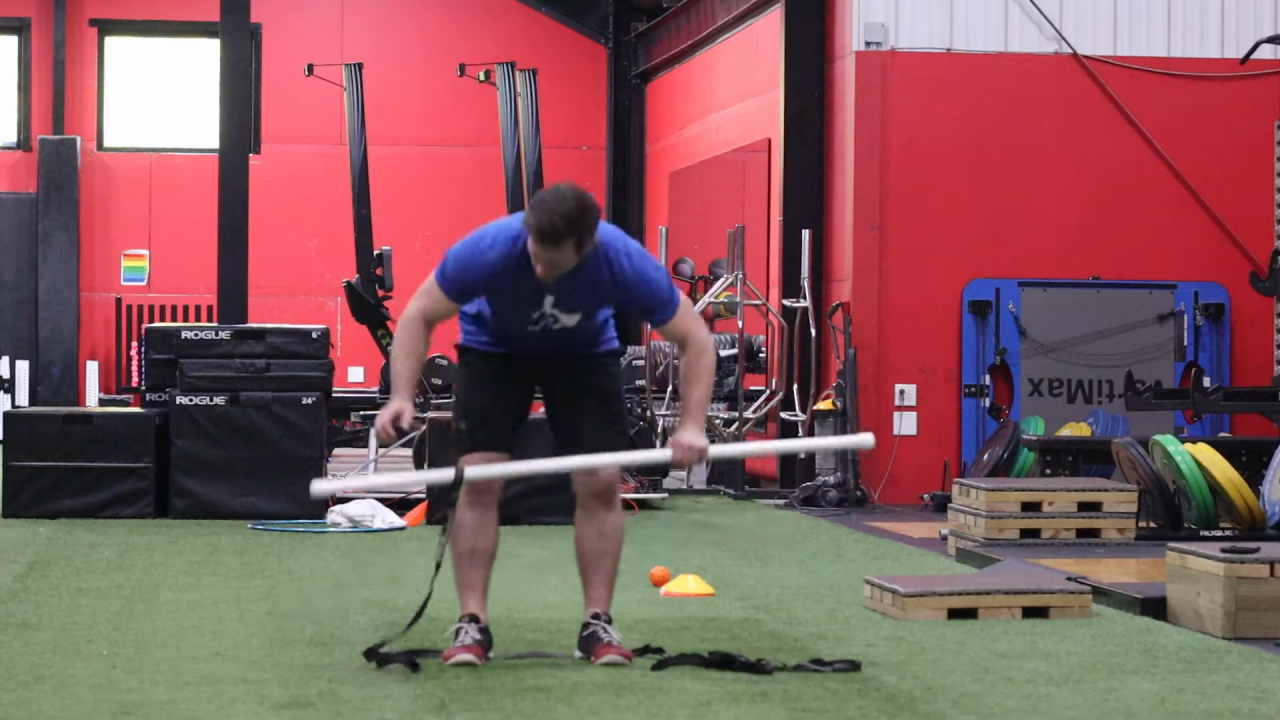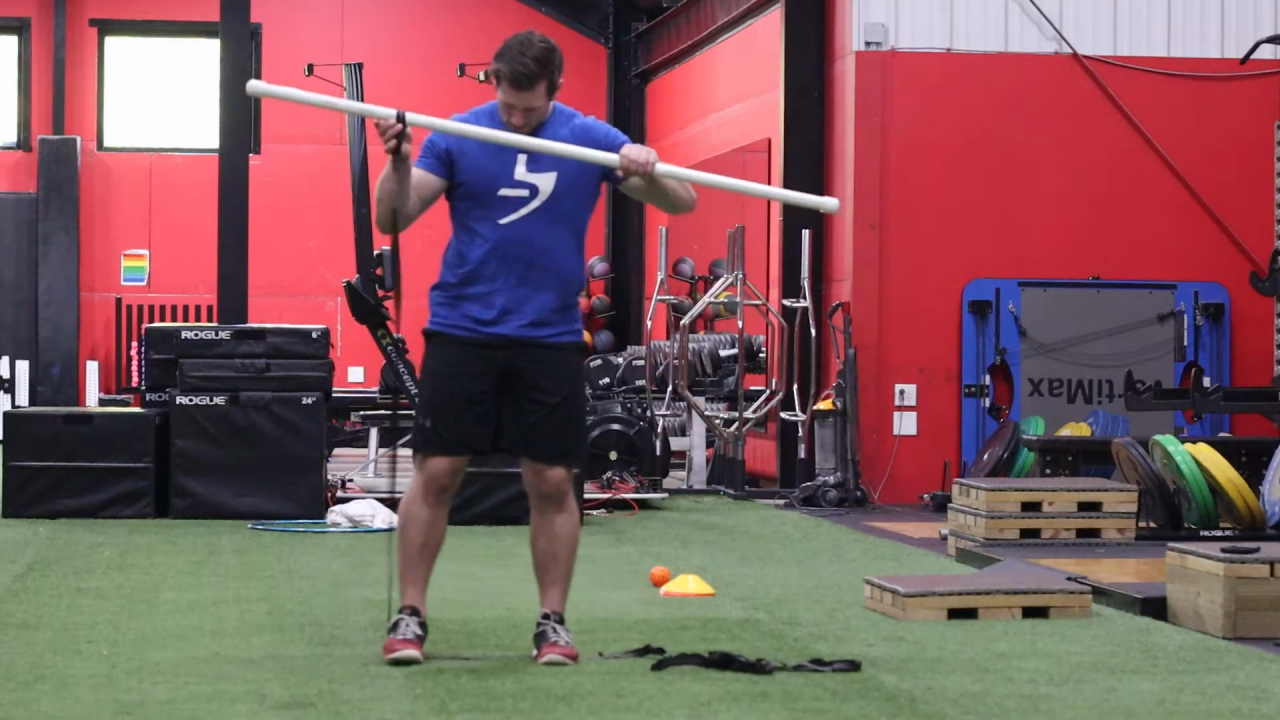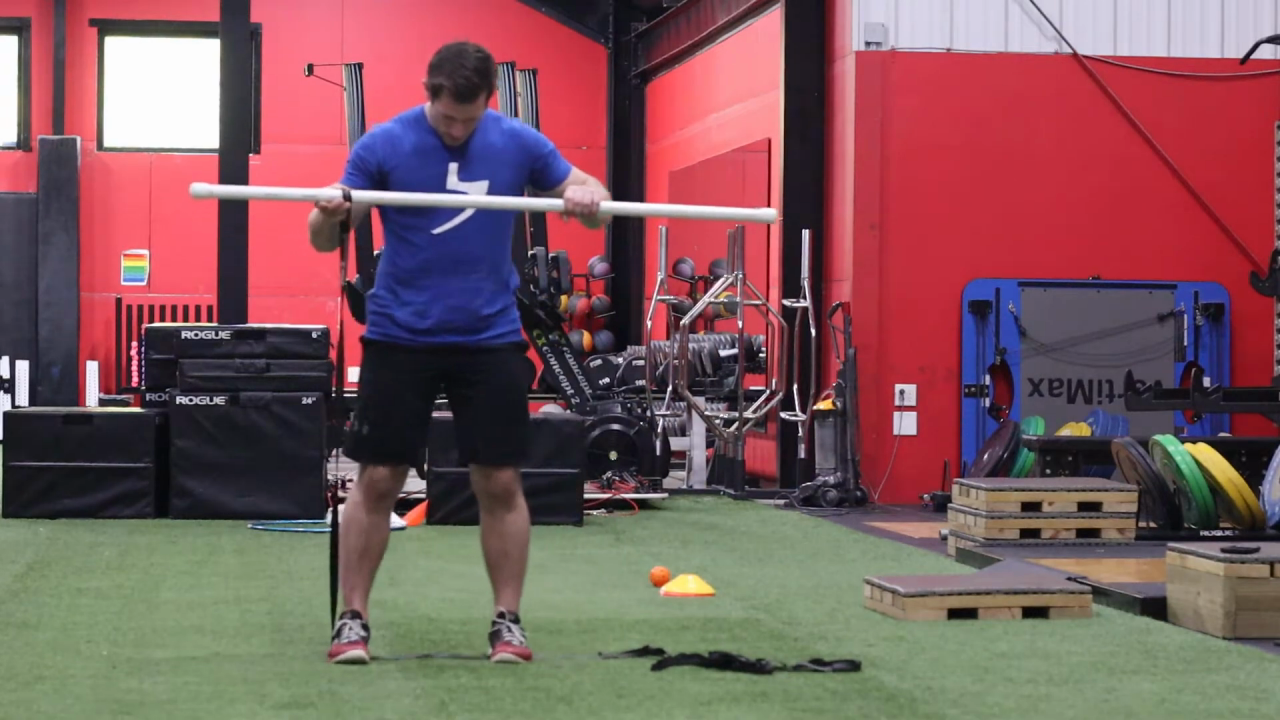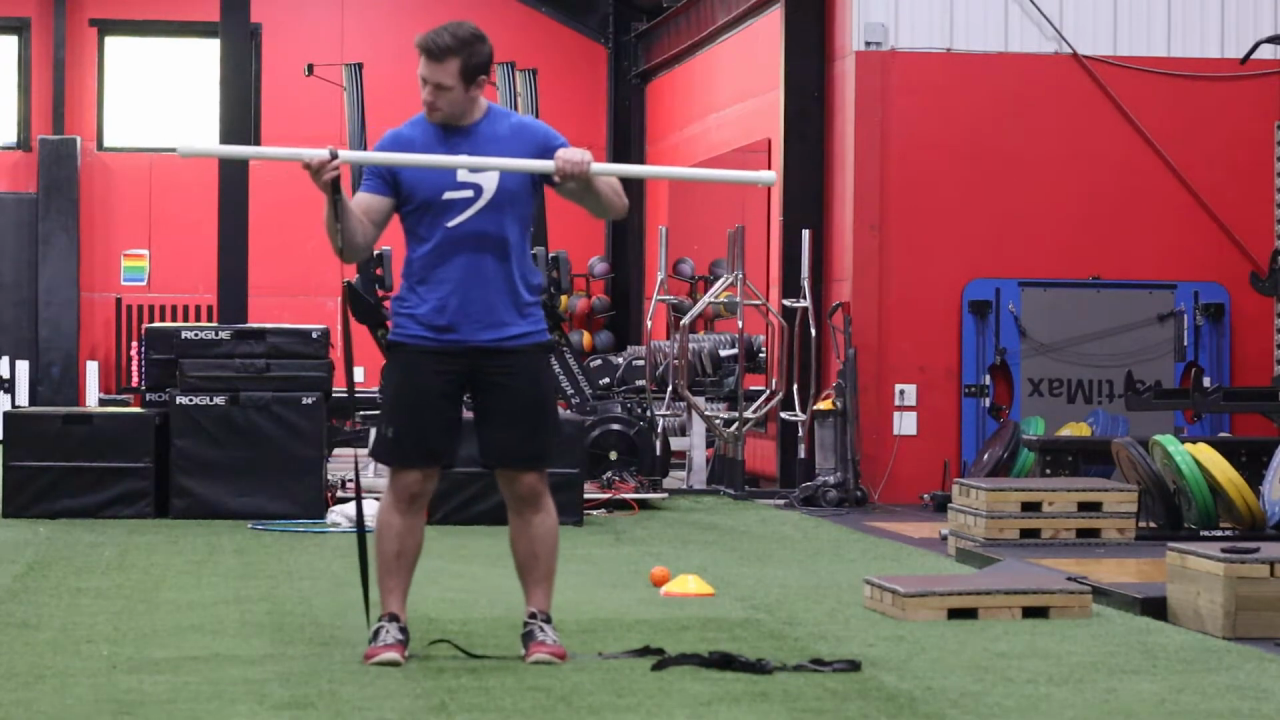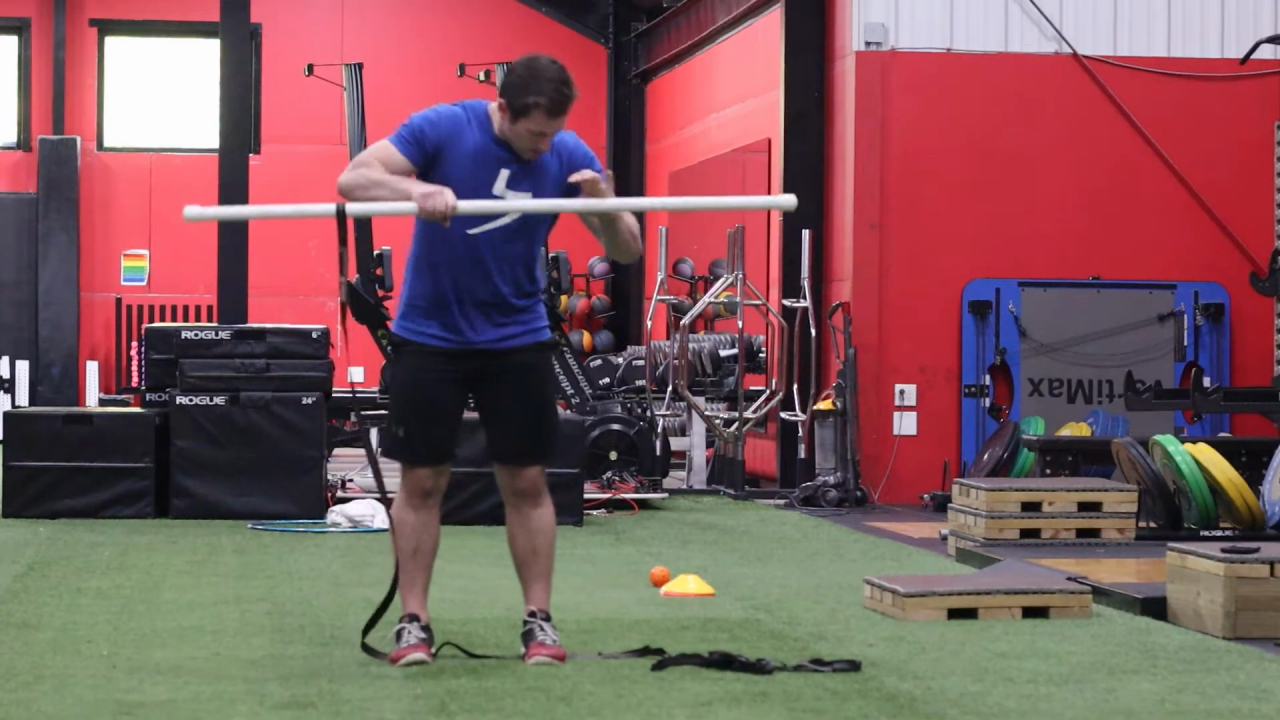
dt=1s
person 1, frame 1
left shoulder: (626, 263)
right shoulder: (487, 250)
left elbow: (695, 339)
right elbow: (418, 318)
left wrist: (691, 422)
right wrist: (401, 397)
left hip: (584, 351)
right hip: (495, 347)
left knee: (601, 481)
right knee: (481, 476)
left ankle: (597, 623)
right ankle: (471, 622)
person 1, frame 2
left shoulder: (592, 138)
right shoulder: (457, 135)
left elbow: (683, 199)
right elbow: (390, 219)
left wrist: (650, 169)
right wrist: (394, 162)
left hip: (550, 338)
right hip: (462, 330)
left knee: (553, 482)
right knee: (437, 473)
left ankle: (552, 621)
right ankle: (410, 615)
person 1, frame 3
left shoulder: (521, 143)
right shoulder: (382, 145)
left elbow: (595, 203)
right elbow: (324, 240)
left wrist: (589, 200)
right wrist: (329, 214)
left hip: (490, 339)
right hip: (399, 337)
left knee: (500, 482)
right knee: (377, 479)
left ankle: (507, 620)
right ankle: (352, 619)
person 1, frame 4
left shoulder: (531, 137)
right shoulder: (397, 146)
left elbow: (614, 207)
right elbow: (354, 248)
left wrist: (587, 175)
right wrist: (333, 195)
left hip: (515, 338)
right hip: (423, 340)
left knee: (527, 483)
right knee: (408, 483)
left ankle: (538, 620)
right ankle: (391, 621)
person 1, frame 5
left shoulder: (572, 153)
right shoulder: (443, 126)
left elbow: (623, 249)
right elbow: (352, 179)
left wrist: (605, 205)
right wrist: (415, 188)
left hip: (519, 342)
right hip: (428, 338)
left knee: (527, 480)
right knee: (422, 480)
left ankle: (538, 620)
right ankle: (413, 619)
